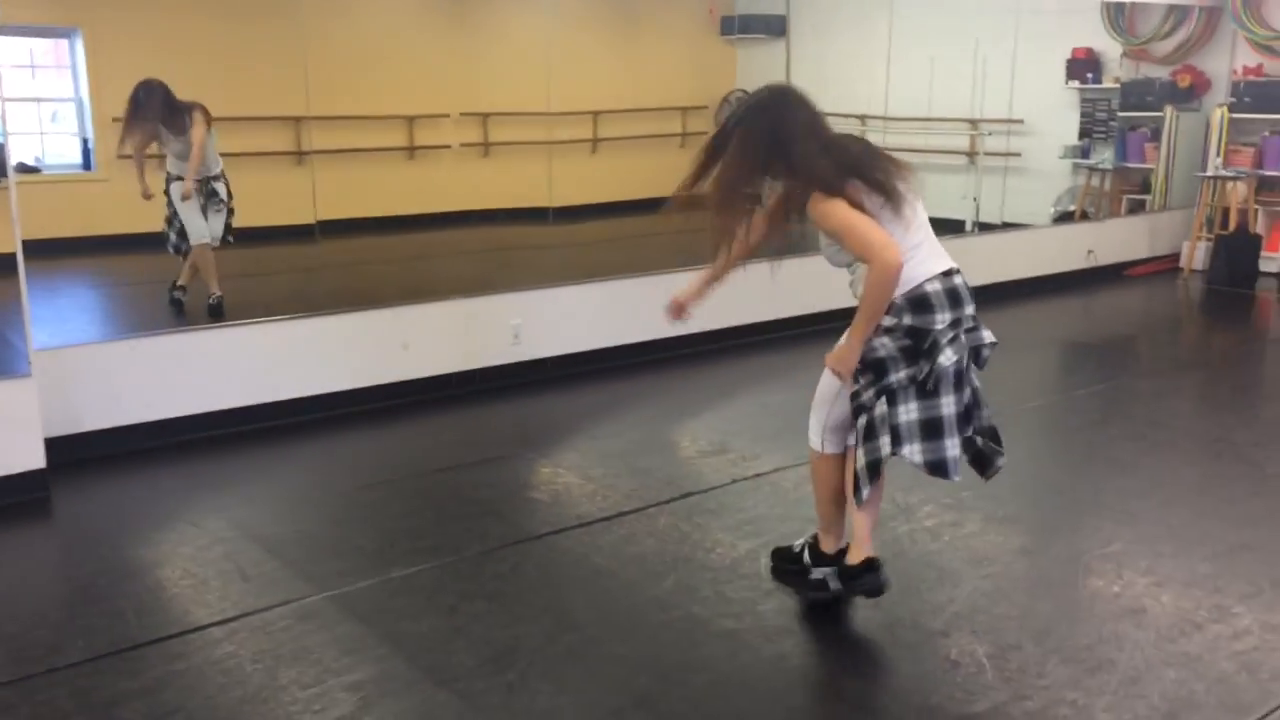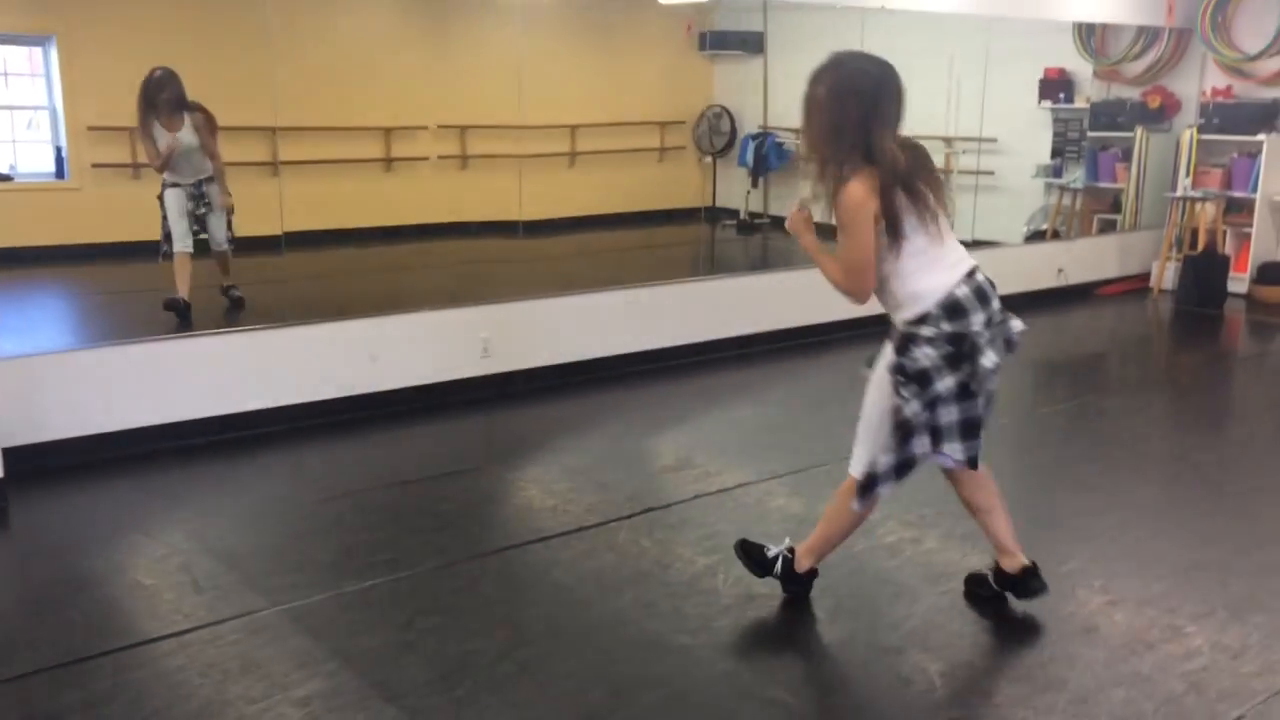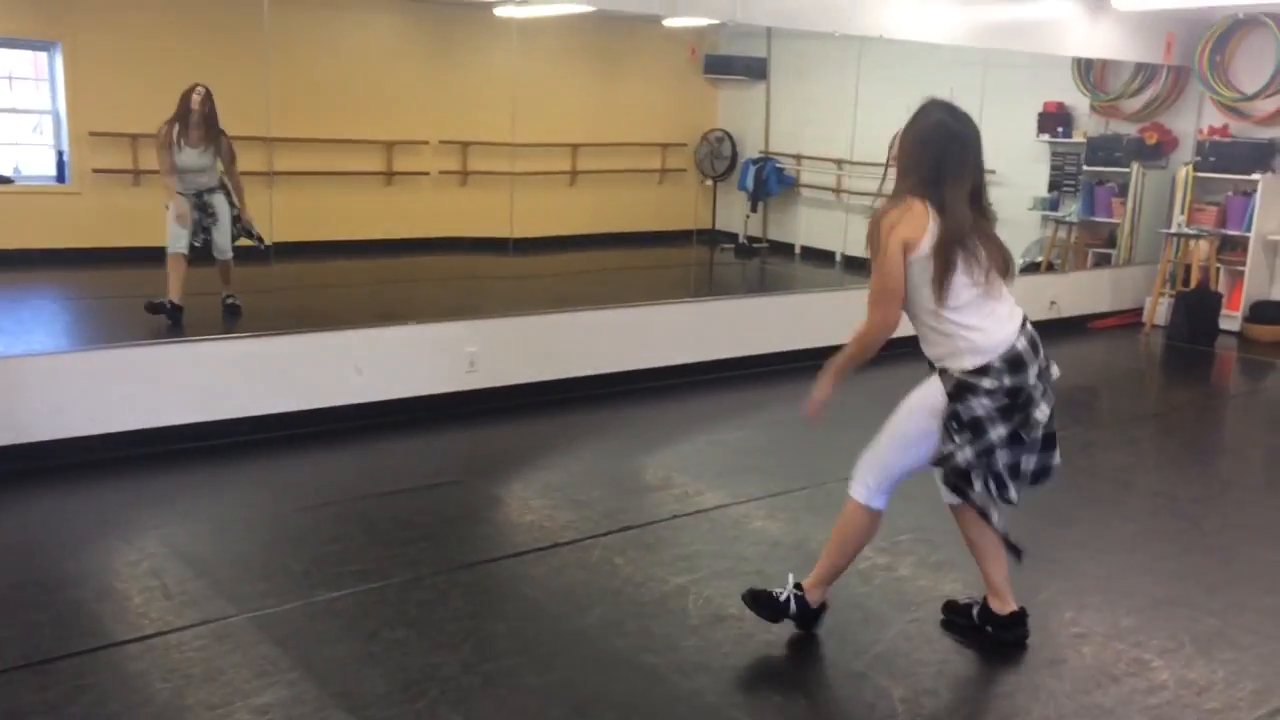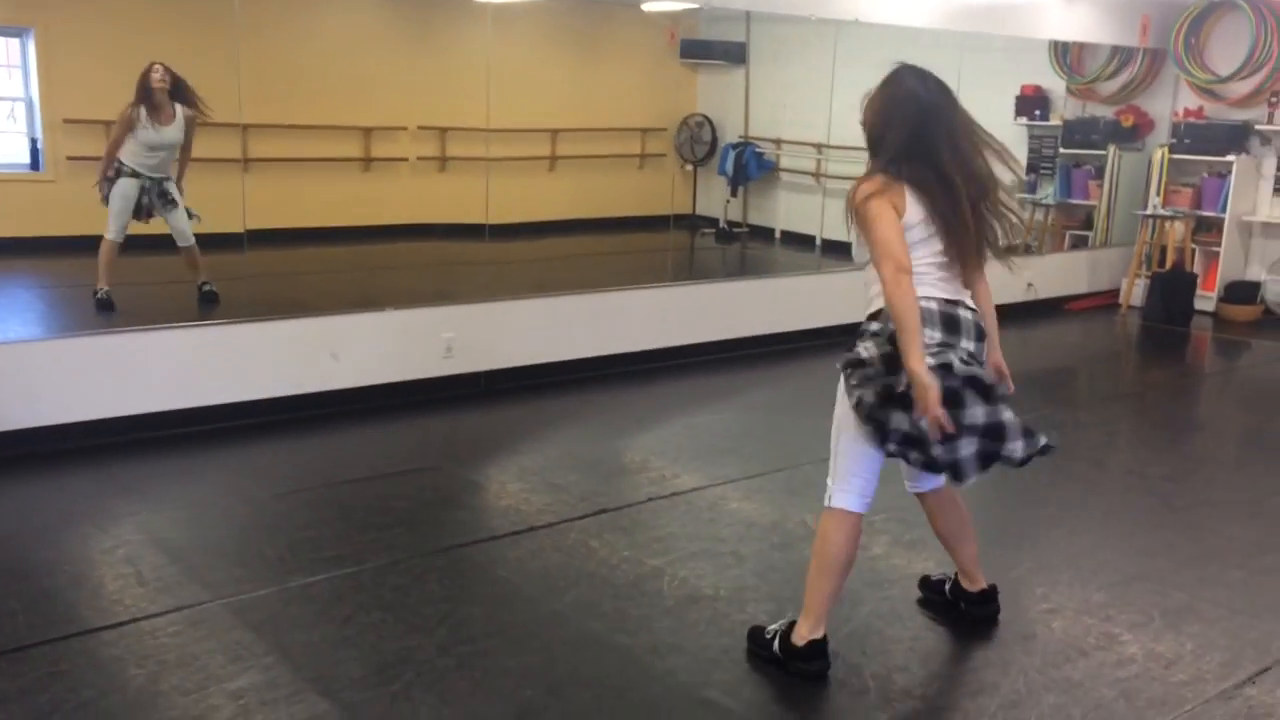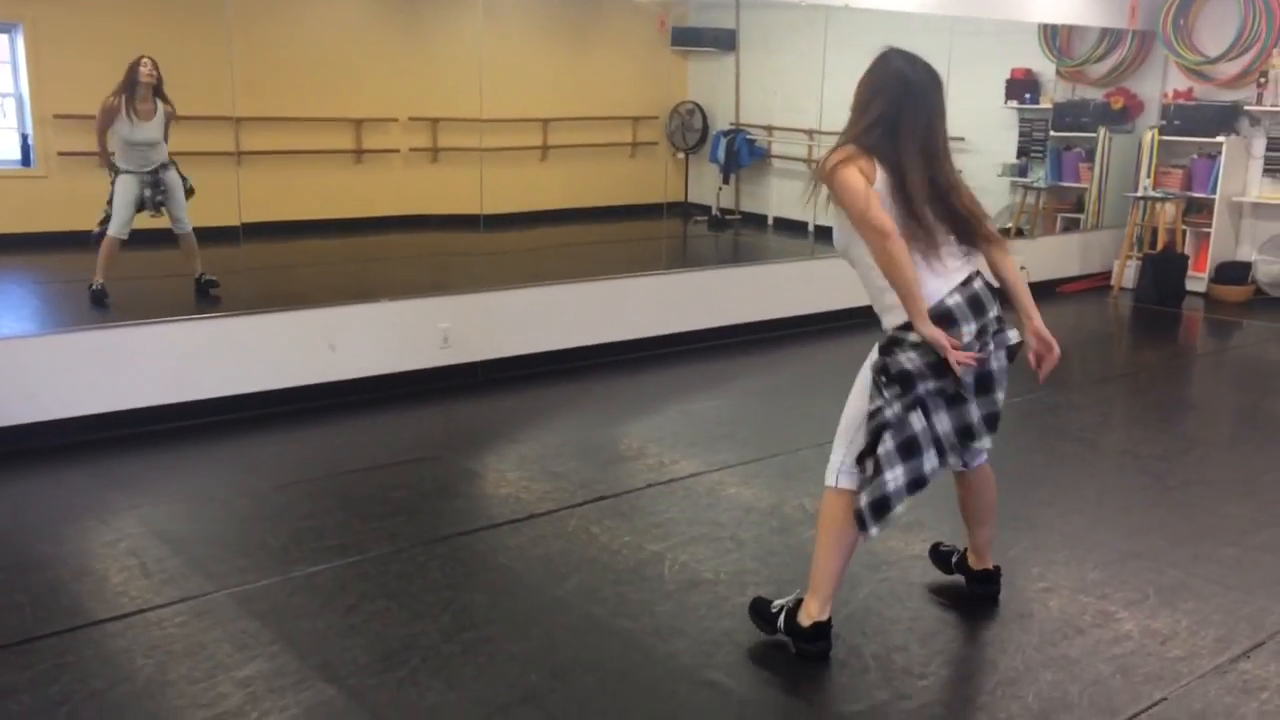
dt=0.3s
person 1, frame 1
left shoulder: (820, 199)
right shoulder: (846, 158)
left elbow: (889, 262)
right elbow: (758, 231)
left wrist: (852, 345)
right wrist: (699, 287)
left hip: (903, 316)
right hip: (949, 299)
left knee: (828, 430)
right knee: (860, 436)
left ankle: (828, 549)
right ankle: (859, 557)
person 1, frame 2
left shoulder: (856, 190)
right shoulder: (904, 159)
left elbow: (857, 288)
left wrist: (806, 239)
left hip: (934, 328)
right hip: (974, 304)
left knee: (874, 457)
right knee: (944, 448)
left ankle: (800, 565)
right ankle: (1013, 566)
person 1, frame 3
left shoulder: (899, 217)
right shoulder: (966, 211)
left elbow: (881, 325)
left wrist: (831, 372)
left hip: (976, 378)
right hip: (1019, 357)
left knee: (871, 476)
right knee: (964, 484)
left ankle: (809, 598)
right ankle: (1003, 611)
person 1, frame 4
left shoulder: (877, 190)
right shoulder: (955, 186)
left elbow: (896, 277)
right elbow: (975, 271)
left wrist: (916, 373)
right wrist: (993, 350)
left hip: (904, 337)
right hip: (962, 337)
left knee: (848, 492)
right knee: (930, 473)
left ankle: (807, 637)
right ankle: (974, 588)
person 1, frame 5
left shoulder: (844, 164)
right shoulder: (932, 167)
left elbow: (885, 238)
right elbow: (992, 240)
left wrist: (926, 331)
right wrist: (1033, 320)
left hip: (918, 334)
right hip: (978, 313)
left knee: (847, 472)
right knee: (965, 449)
left ankle: (811, 617)
right ankle: (981, 566)
person 2, frame 1
left shoulder: (194, 114)
right shoulder: (151, 126)
left elbow: (198, 146)
right elbow: (137, 150)
left wrist: (191, 182)
right wrist: (142, 183)
left hip: (212, 178)
right hip: (179, 180)
left knee: (214, 237)
right knee: (199, 236)
left ankle: (180, 285)
right ankle: (215, 294)
person 2, frame 2
left shoulder: (196, 117)
right shoulder: (148, 124)
left elbow: (214, 156)
right elbow: (157, 166)
left wrist: (224, 192)
right wrist: (168, 153)
left hip: (208, 182)
right hip: (175, 187)
left knee: (219, 240)
right knee: (181, 241)
left ankle: (228, 286)
right ankle: (182, 298)
person 2, frame 3
left shoulder: (216, 137)
right shoulder: (168, 132)
left elbow: (232, 174)
right elbow: (167, 174)
left wrist: (243, 209)
right wrist: (176, 205)
left hip: (213, 193)
right hip: (182, 195)
left knee: (223, 249)
right knee: (177, 245)
left ankle: (228, 296)
right ankle: (173, 303)
person 2, frame 4
left shoulder: (186, 114)
right shoulder: (134, 113)
left elbow: (185, 152)
right elbow: (113, 145)
left wrist: (179, 183)
right wrist: (103, 176)
left hip: (163, 179)
right hip: (130, 174)
left knee: (184, 235)
right knee: (115, 231)
left ankle: (203, 283)
right ankle: (102, 289)
person 2, frame 5
left shoulder: (165, 110)
right shoulder: (115, 104)
right elbow: (101, 135)
right wrist: (109, 164)
left hip: (162, 170)
right hip: (128, 173)
left knee: (183, 224)
right knee: (118, 227)
left ankle: (199, 276)
right ankle: (97, 283)
